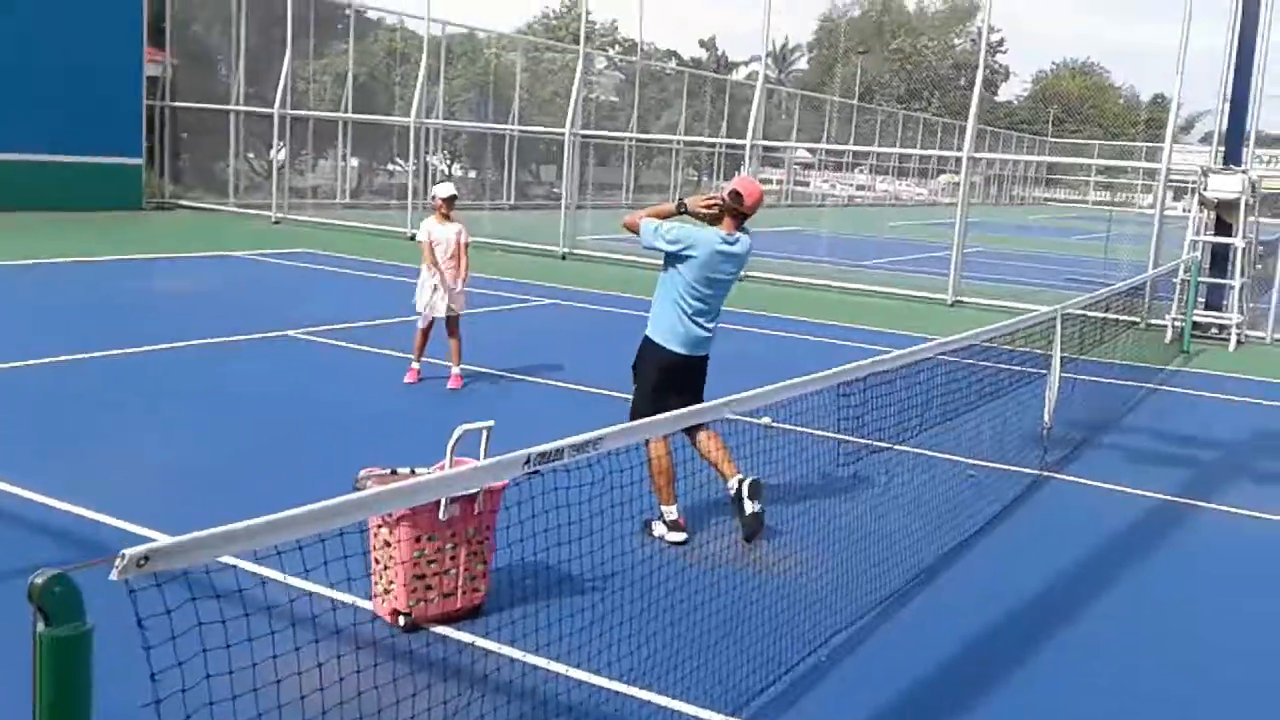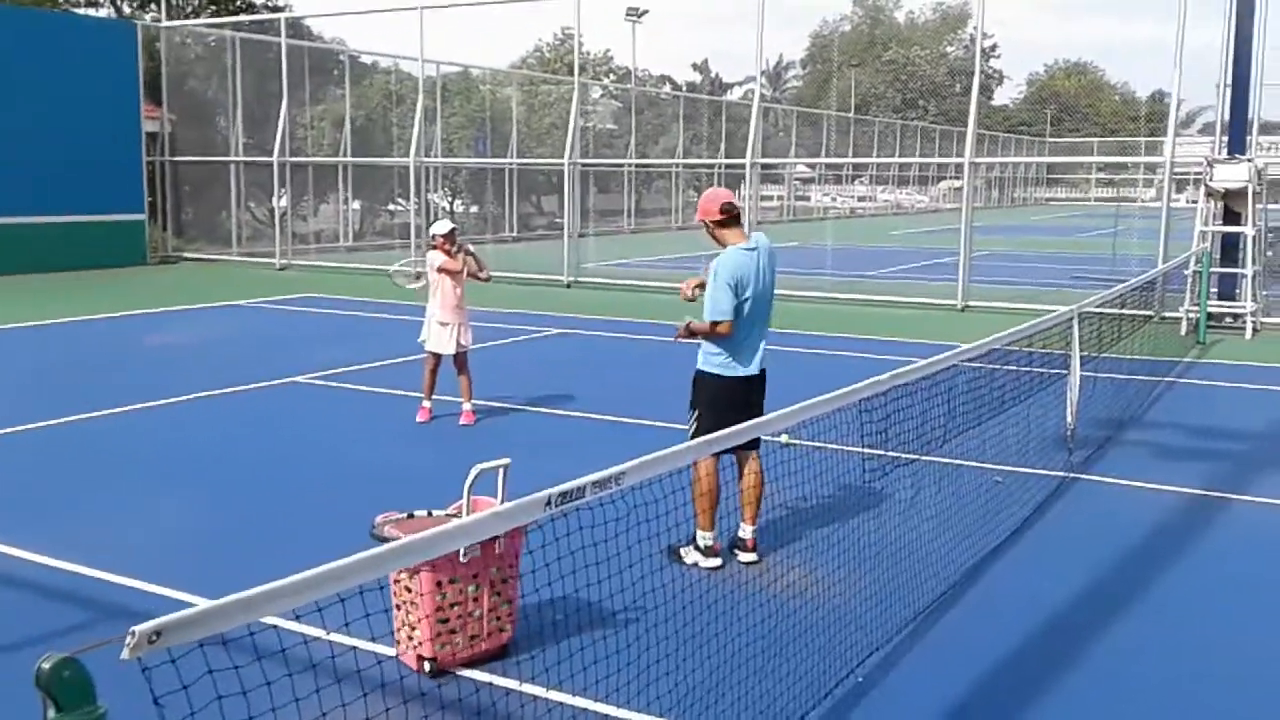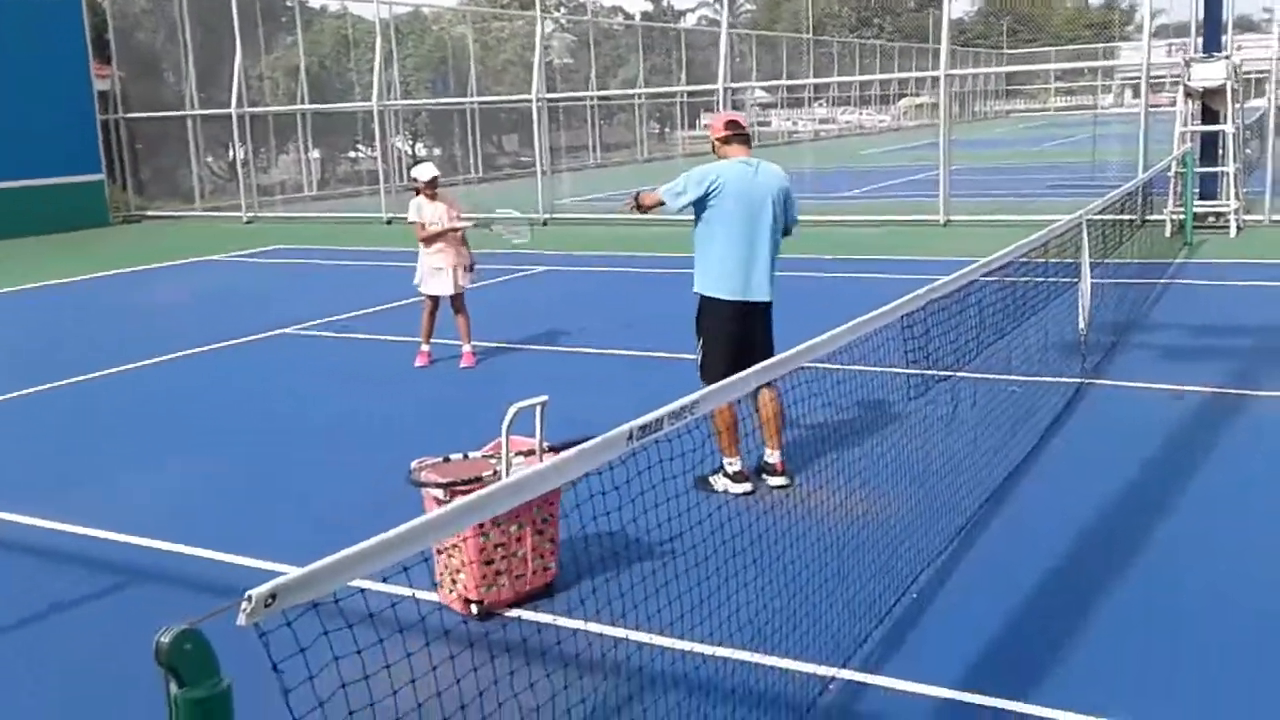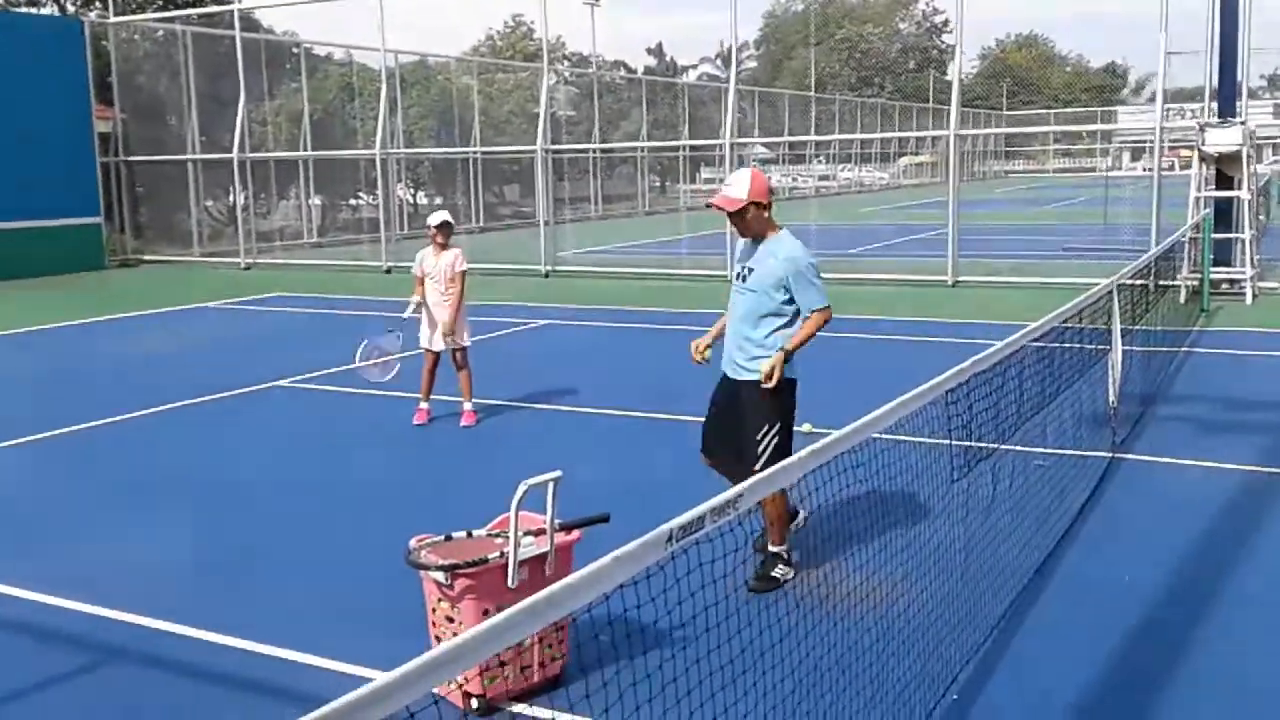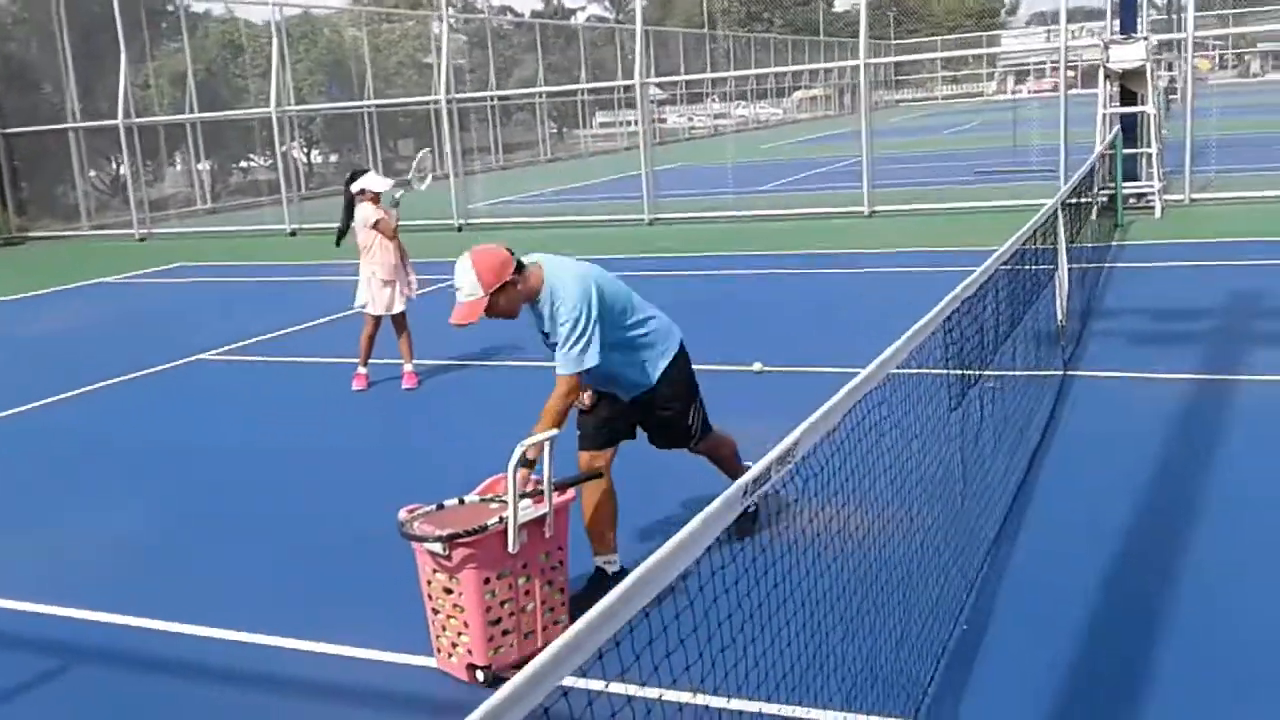
dt=1s
person 1, frame 1
left shoulder: (689, 238)
right shoulder: (743, 246)
left elbow: (631, 220)
left wrist: (684, 206)
right wrist: (710, 218)
left hip: (662, 346)
right hip: (698, 350)
left knee: (655, 432)
right knee: (696, 425)
left ankle: (671, 519)
right ankle: (739, 483)
person 1, frame 2
left shoulder: (724, 266)
right shoulder: (764, 246)
left elbow: (723, 327)
left wrist: (692, 328)
right wrist: (703, 284)
left hip: (719, 373)
right hip: (753, 371)
left knee: (704, 455)
right knee: (748, 454)
left ankle: (705, 545)
right ankle: (747, 539)
person 1, frame 3
left shoulder: (710, 175)
right shoulder: (778, 178)
left elbow: (650, 200)
right elbow: (786, 229)
left wrist: (639, 199)
left hip: (720, 296)
right hip: (759, 296)
left knee: (718, 386)
right knee: (762, 381)
left ankle: (733, 471)
right ankle: (774, 463)
person 1, frame 4
left shoulder: (791, 255)
right shoulder: (745, 245)
left elbow: (821, 314)
left wrist: (783, 353)
right wrist: (712, 335)
left hip: (767, 382)
right hip: (732, 374)
left knee: (765, 472)
right knee: (717, 457)
left ankle: (778, 555)
right ankle: (785, 512)
person 1, frame 5
left shoulder: (572, 295)
right shoulder: (526, 272)
left elbow: (565, 390)
left wrist: (527, 461)
right wrist: (585, 384)
left hip: (658, 364)
right hip: (609, 374)
left knee: (702, 441)
right knee: (592, 464)
right ankle: (609, 570)
person 2, frame 1
left shoulder: (459, 226)
right shoulder: (427, 224)
left elbow: (463, 257)
right elbow: (427, 254)
left wrist: (462, 279)
right wrist: (438, 273)
left hip: (453, 285)
right hip: (431, 282)
left knee: (453, 329)
right knee: (424, 326)
left ankle: (456, 372)
right ankle: (415, 367)
person 2, frame 2
left shoulder: (462, 260)
right shoulder: (433, 256)
left elbow: (485, 276)
right elbow: (457, 267)
left wrist: (472, 254)
right wrist: (461, 252)
left hip: (458, 318)
right hip: (438, 319)
left knee: (462, 365)
right knee: (432, 364)
left ankle: (467, 408)
right ankle: (426, 405)
person 2, frame 3
left shoulder: (447, 200)
right shoulder: (416, 204)
left elbow: (460, 230)
right elbow: (422, 236)
left wrist: (468, 255)
right wrist: (448, 228)
left hip: (454, 260)
right hip: (431, 262)
left knee: (459, 306)
right knee: (430, 307)
left ankle: (467, 349)
right ankle: (424, 349)
person 2, frame 4
left shoulder: (456, 254)
right shoulder: (422, 256)
left elbow: (459, 289)
right elbow: (420, 286)
left wrist: (452, 318)
right wrist: (417, 297)
left hip: (454, 317)
right hip: (432, 317)
left knee: (462, 362)
right knee: (430, 364)
left ankle: (468, 408)
right ankle: (423, 406)
person 2, frame 5
left shoulder: (381, 210)
right shoulder: (365, 210)
left elbow: (397, 243)
right elbow: (391, 232)
left wrist: (410, 272)
right wrist: (393, 212)
left hip: (395, 275)
right hip: (374, 277)
left knee: (401, 324)
right knee: (371, 327)
left ankle: (408, 369)
right ankle: (361, 371)
